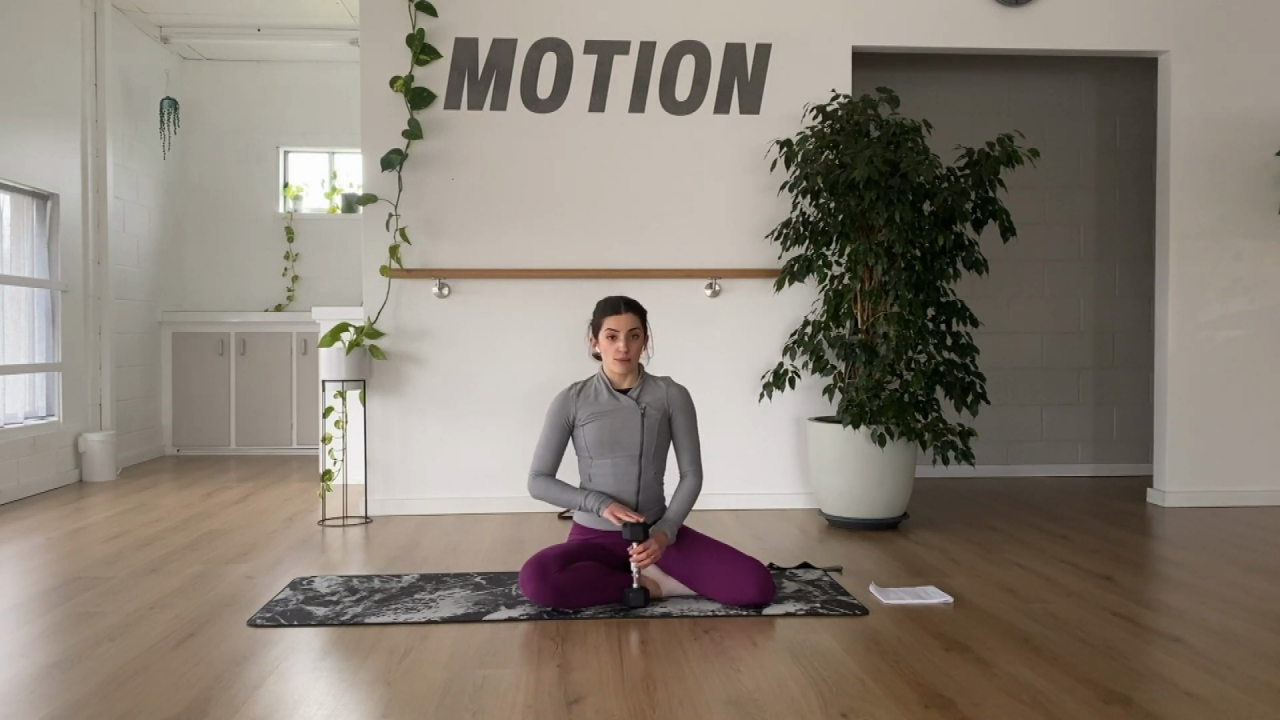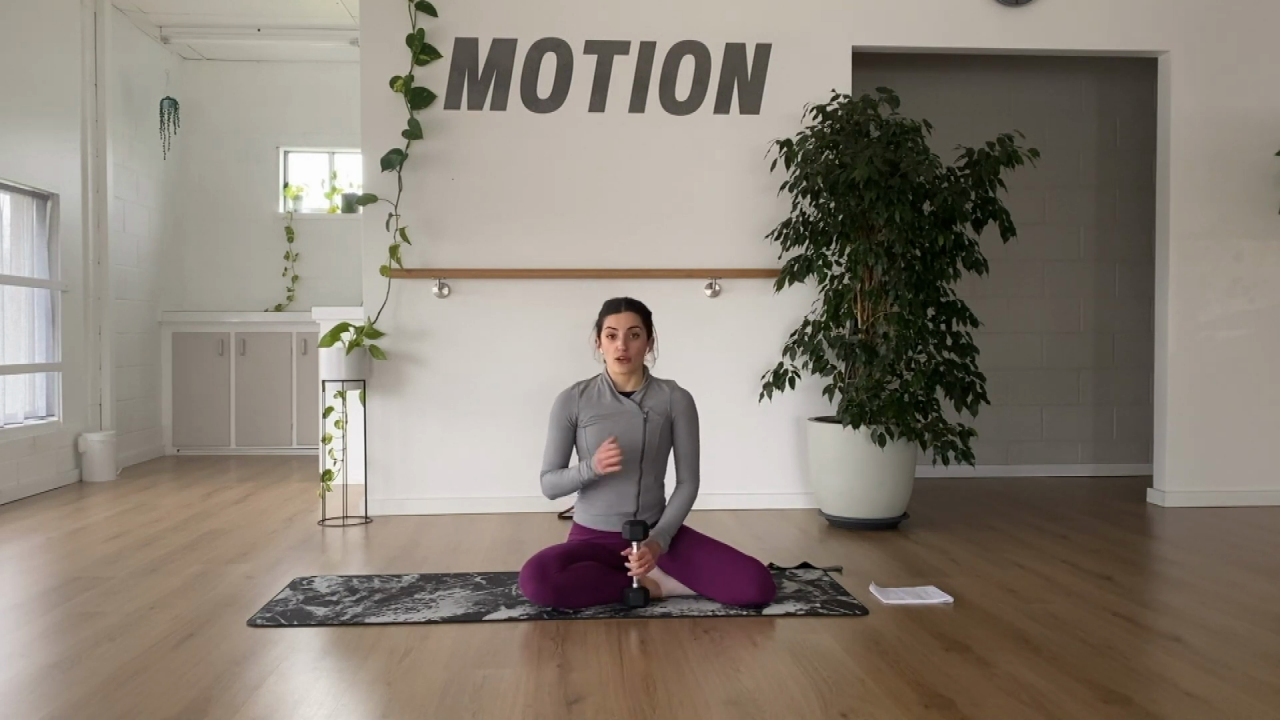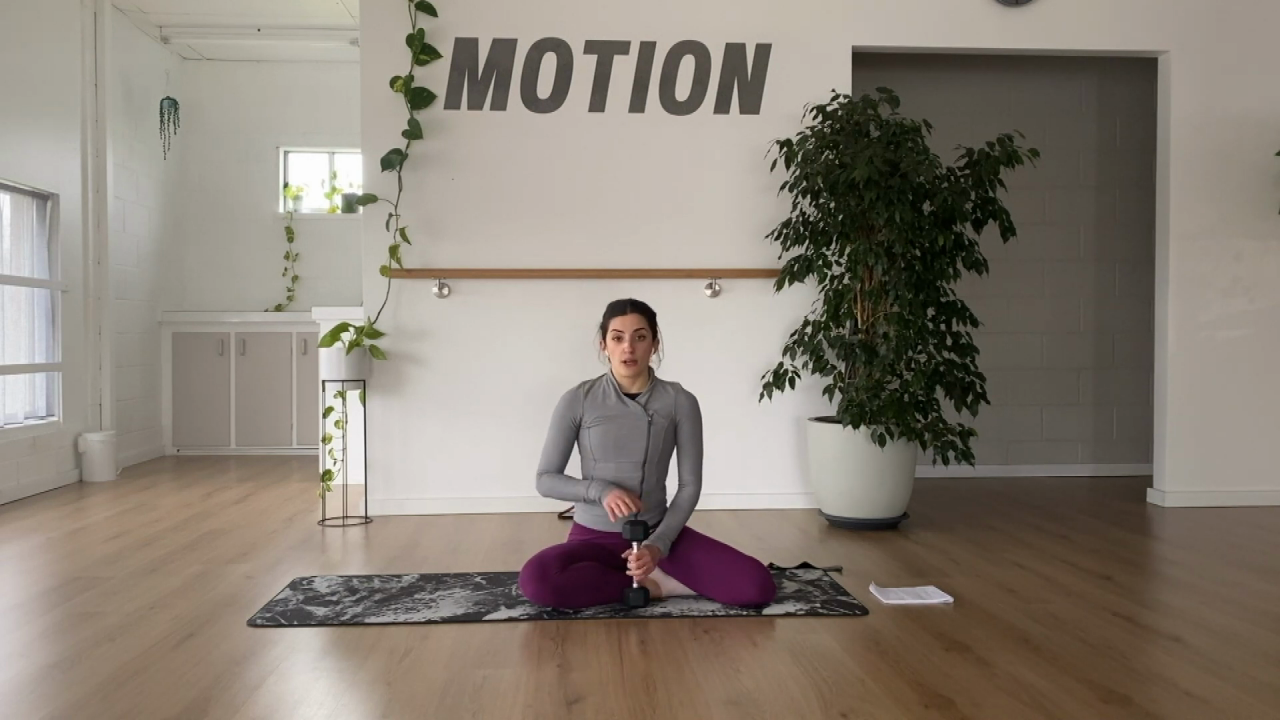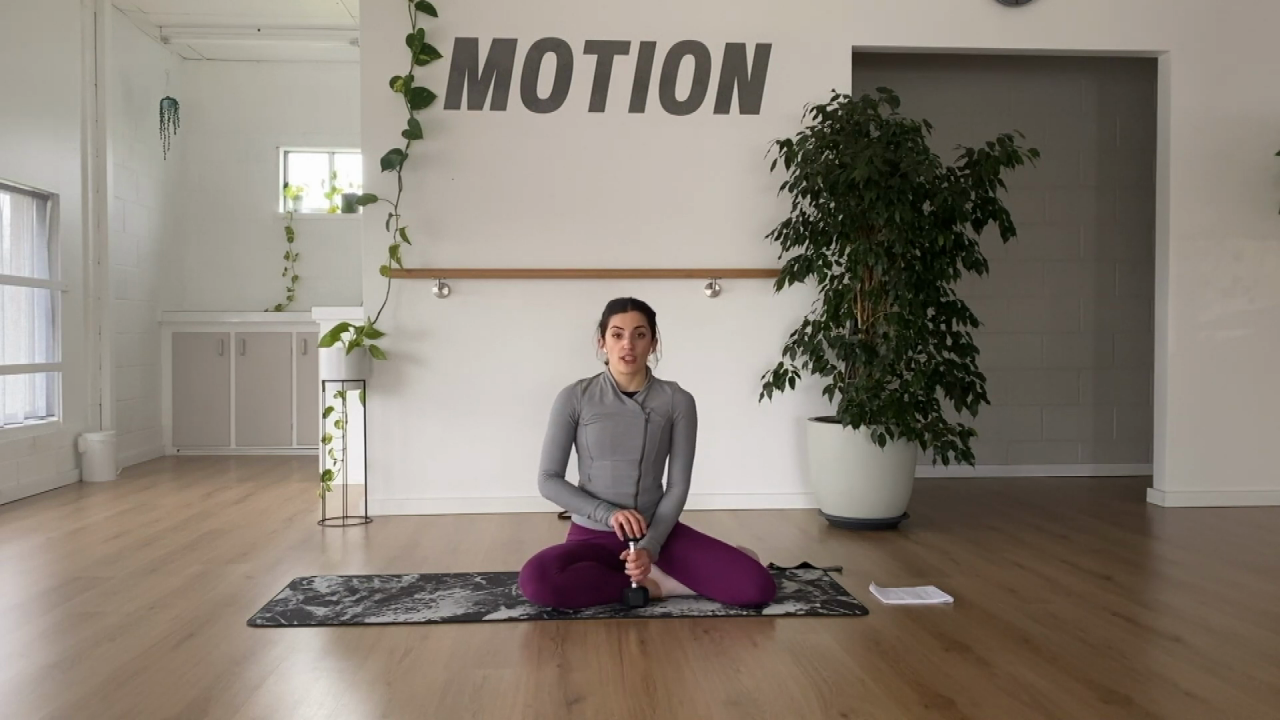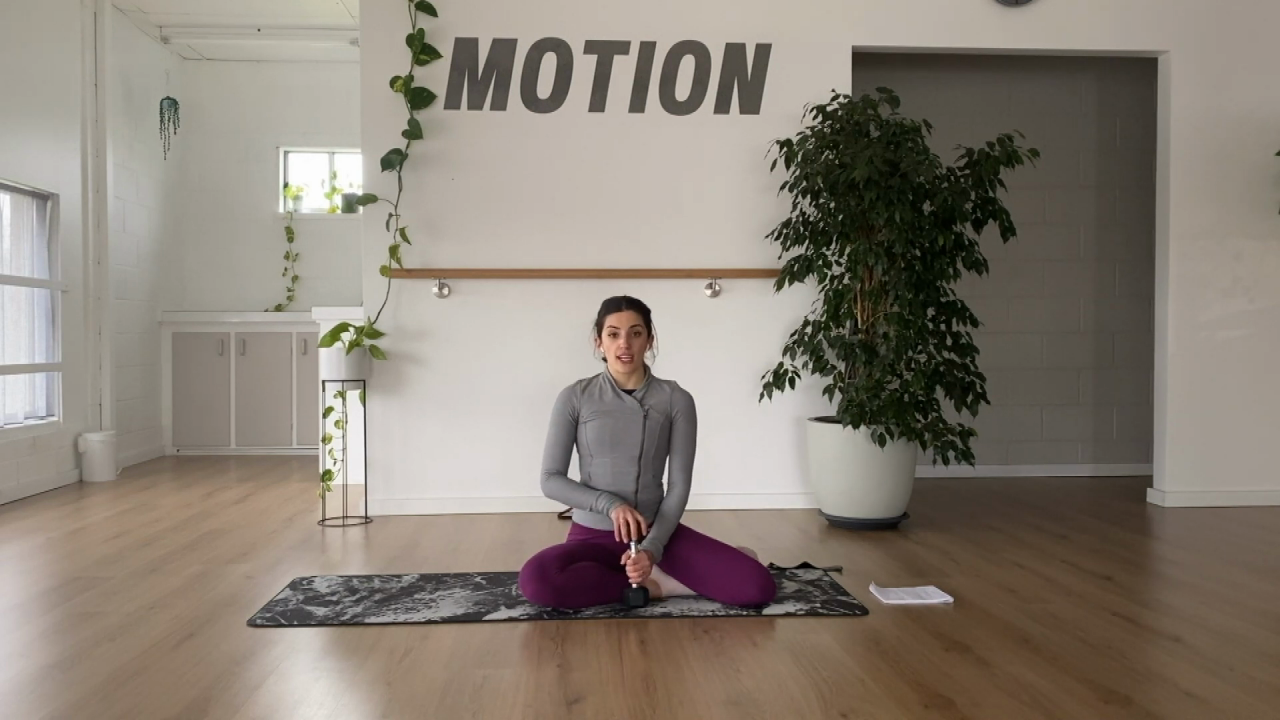
dt=0.4s
person 1, frame 1
left shoulder: (672, 395)
right shoulder: (570, 401)
left elbow: (692, 474)
right elbow: (539, 482)
left wrist: (665, 531)
right wrist: (600, 503)
left hip: (656, 531)
right hip: (594, 536)
left knee: (757, 585)
right knee: (535, 580)
left ankle: (651, 573)
right ankle: (655, 584)
person 1, frame 2
left shoulder: (675, 399)
right shoulder: (572, 401)
left elbow: (688, 481)
right elbow: (550, 484)
left wrist: (659, 541)
right wrist: (590, 467)
left hip: (656, 531)
right hip: (594, 536)
left knee: (757, 585)
right knee: (535, 580)
right ankle: (657, 584)
person 1, frame 3
left shoulder: (680, 402)
right shoulder: (577, 401)
left elbow: (690, 485)
right elbow: (546, 479)
left wrist: (658, 545)
right wrist: (600, 490)
left hip: (657, 531)
right hip: (595, 536)
left knee: (758, 586)
right knee: (535, 580)
left ankle: (658, 566)
right ankle: (658, 584)
person 1, frame 4
left shoulder: (678, 401)
right shoulder: (574, 398)
left elbow: (678, 486)
right elbow: (549, 481)
left wrist: (650, 546)
right wrist: (607, 513)
left hip: (657, 530)
right hip: (593, 534)
left knee: (758, 586)
right knee: (535, 580)
left ankle: (655, 567)
right ankle: (658, 583)
person 1, frame 5
left shoulder: (676, 400)
right shoulder: (573, 398)
left elbow: (680, 485)
right elbow: (551, 481)
left wrist: (652, 548)
right wrist: (609, 505)
left hip: (655, 531)
right hip: (593, 535)
left knee: (758, 586)
right knee: (535, 581)
left ankle: (656, 566)
right ankle: (662, 583)
